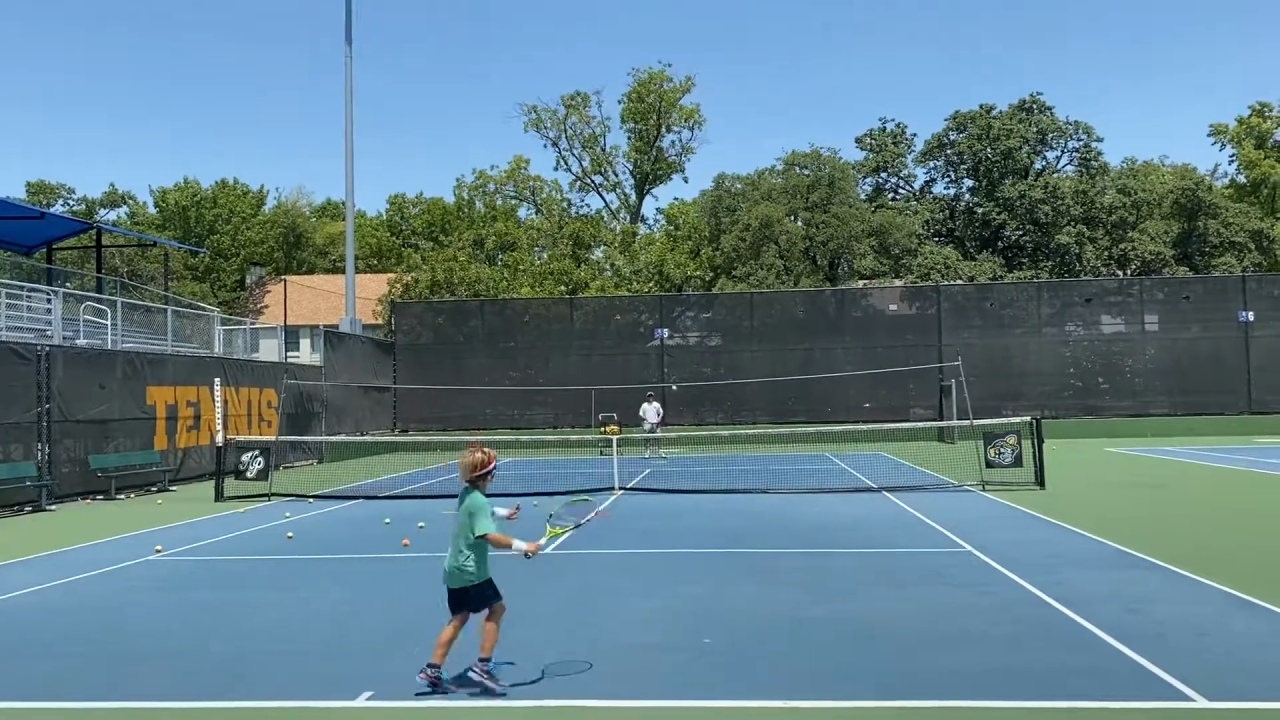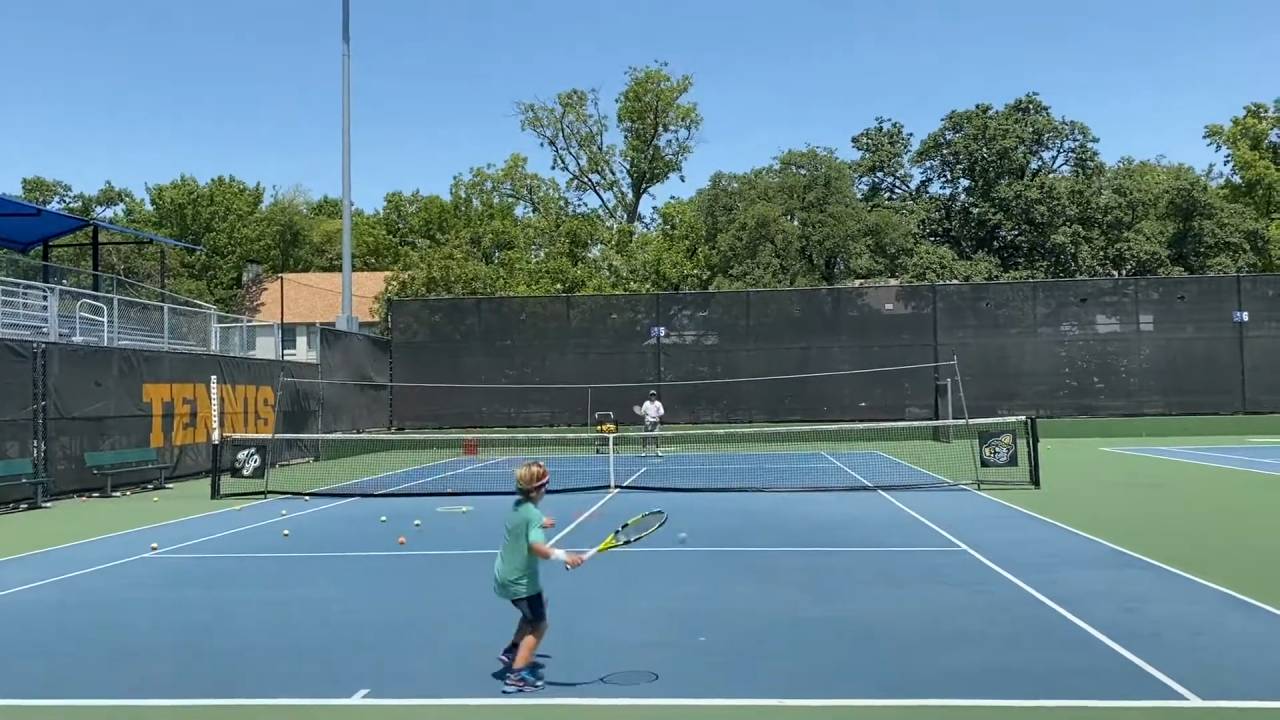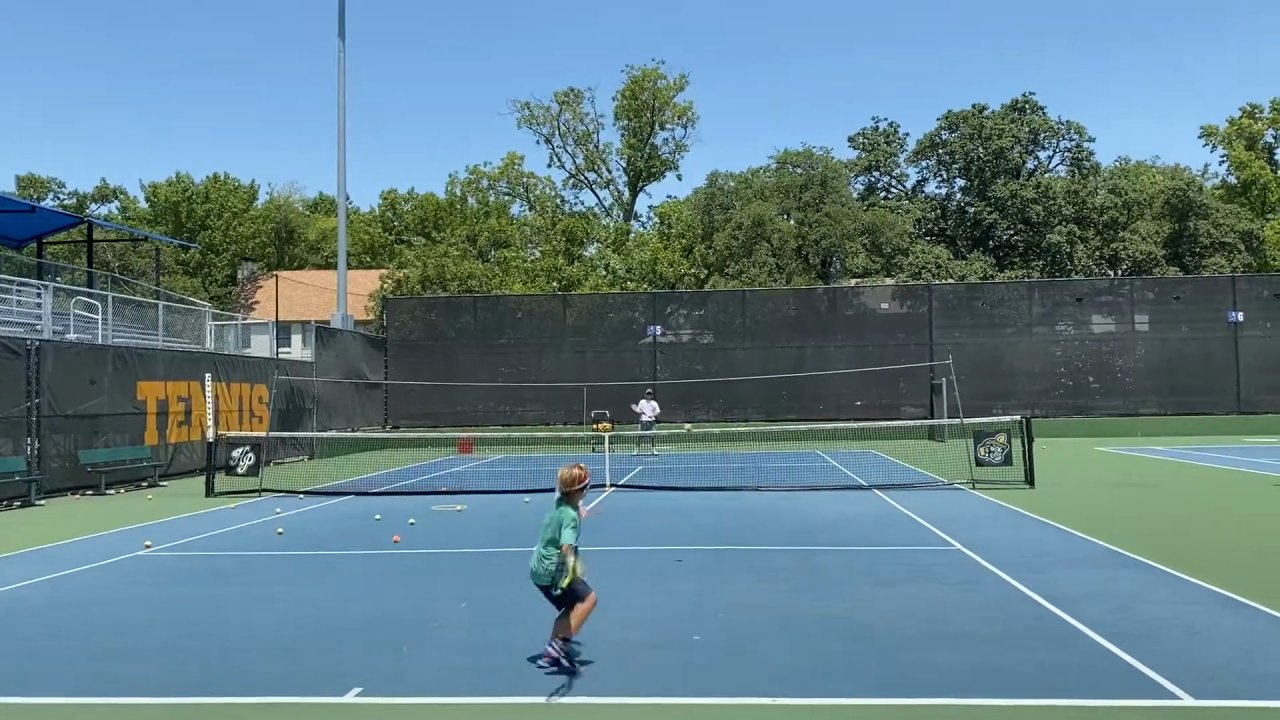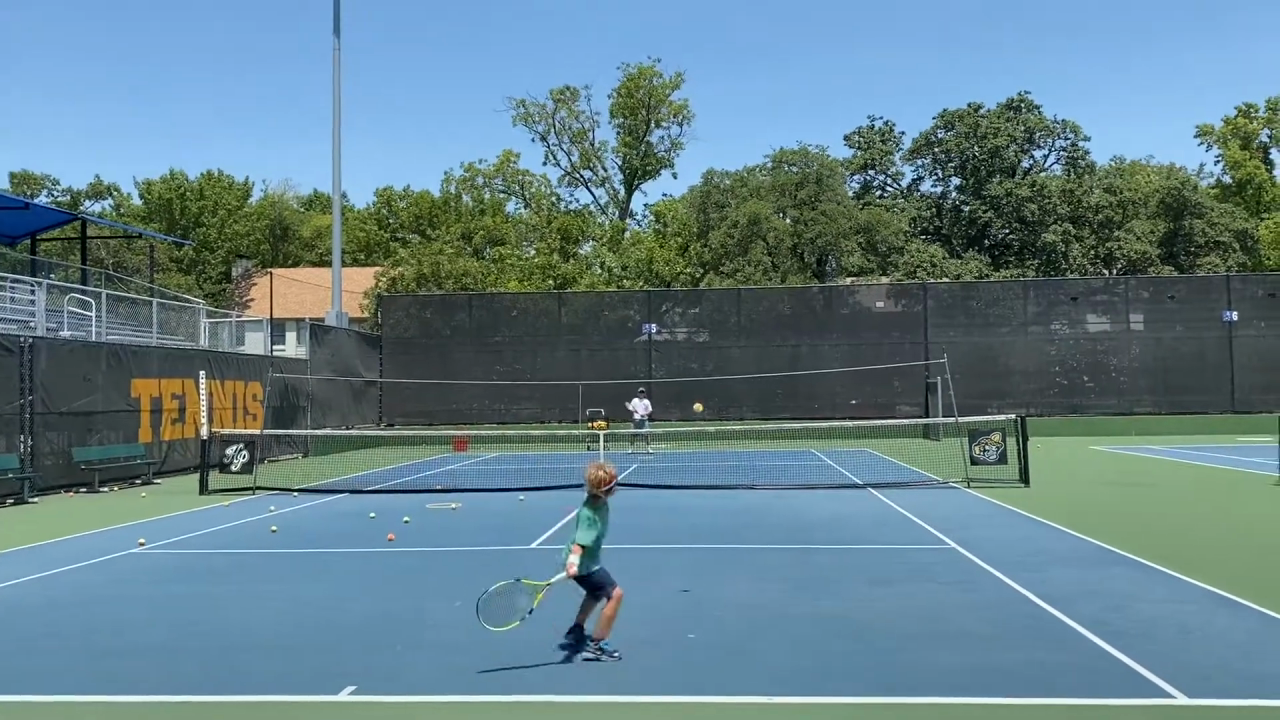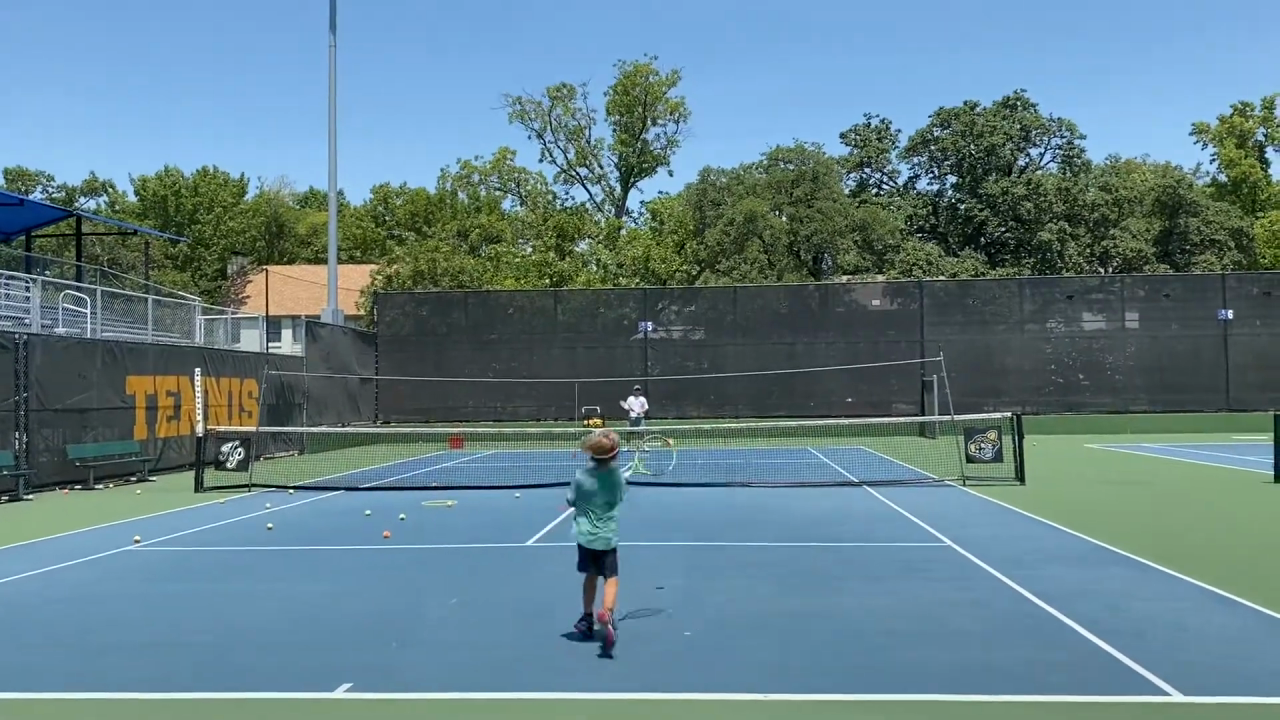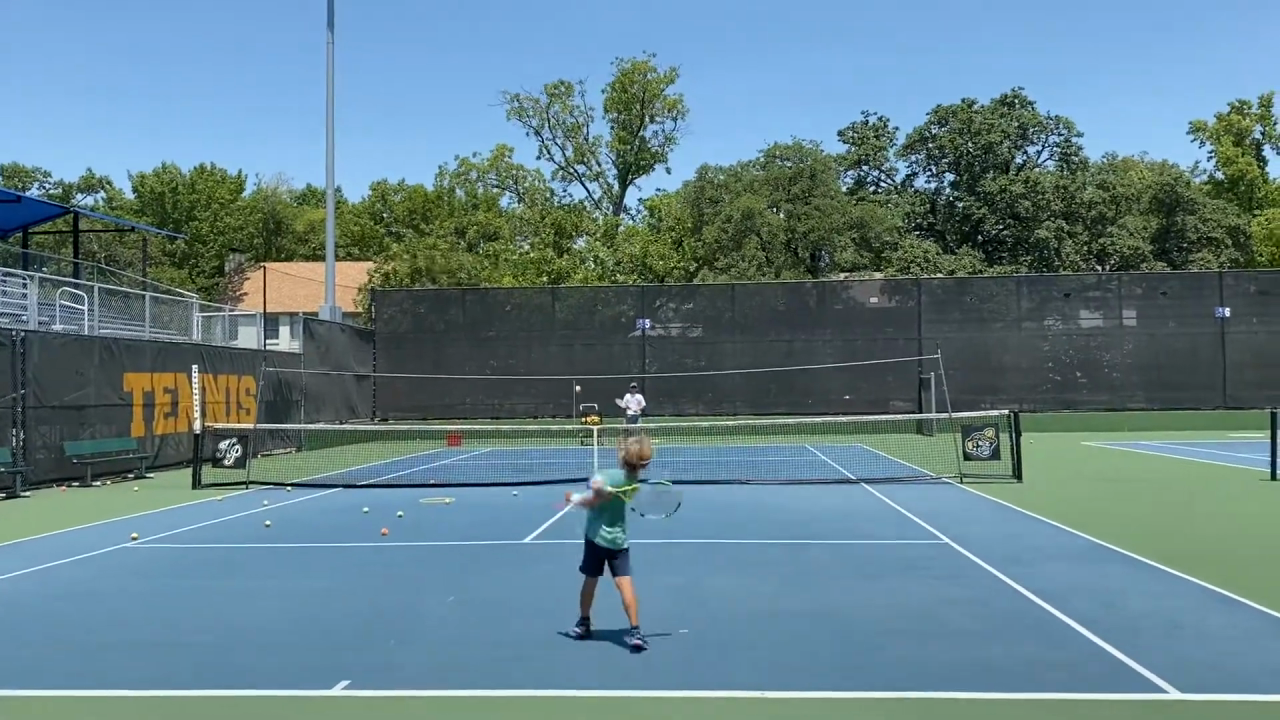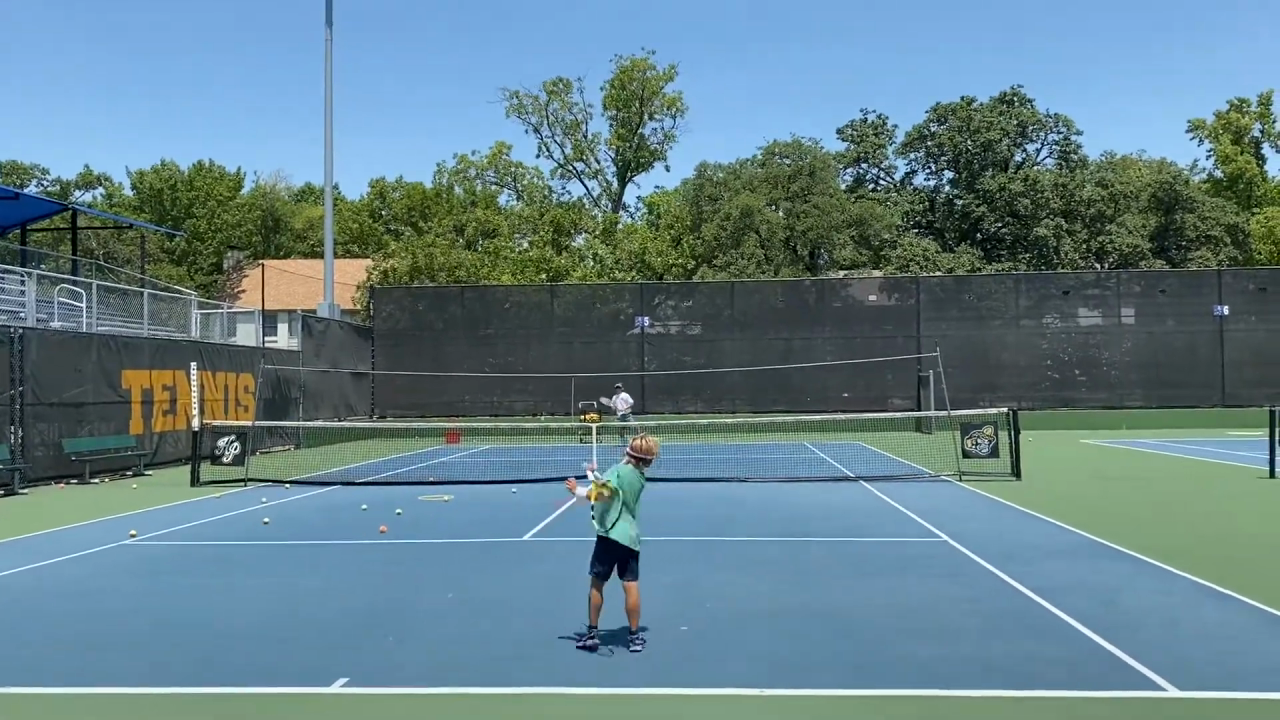
dt=0.3s
person 1, frame 1
left shoulder: (465, 495)
right shoulder: (479, 503)
right elbow: (490, 537)
left wrist: (503, 513)
right wrist: (522, 546)
left hip: (456, 570)
right hip: (472, 573)
left knee: (458, 619)
right knee: (496, 608)
left ankle: (432, 671)
right ankle: (482, 665)
person 1, frame 2
left shoulder: (517, 506)
right shoulder: (532, 514)
right elbow: (537, 547)
left wrist: (541, 522)
right wrist: (563, 556)
left hip: (504, 576)
right hip: (521, 581)
left knee: (532, 617)
right knee: (538, 626)
left ankle: (512, 651)
right ankle: (516, 677)
person 1, frame 3
left shoulder: (562, 500)
right shoulder: (570, 516)
right elbow: (567, 546)
left wrist: (579, 509)
right wrist: (572, 563)
left hip: (541, 567)
right hip: (552, 570)
left knee: (571, 604)
right knee: (589, 599)
left ankle: (555, 650)
right ankle: (561, 643)
person 1, frame 4
left shoulder: (598, 501)
right shoulder: (590, 515)
right elbow: (579, 544)
right wrist: (573, 562)
left hip: (588, 563)
right hip: (585, 565)
left knee: (598, 592)
right knee: (615, 594)
left ankle: (577, 630)
right ankle: (596, 645)
person 1, frame 5
left shoulder: (581, 475)
right shoulder: (617, 475)
left elbow: (571, 502)
left hip: (583, 536)
right hip: (606, 538)
left knee: (590, 576)
right knee: (611, 579)
left ankle: (586, 620)
right ankle: (606, 613)
person 1, frame 6
left shoulder: (609, 476)
right shoulder: (632, 480)
left elbow: (596, 498)
right elbow: (606, 490)
left wrist: (574, 499)
right wrist: (598, 486)
left hip: (595, 535)
right hip: (618, 539)
left knee: (591, 579)
right knee: (624, 582)
left ankle: (583, 623)
right ankle: (635, 632)
person 1, frame 7
left shoulder: (616, 470)
right shoulder: (641, 480)
left elbow: (603, 493)
right elbow: (617, 494)
left wrist: (579, 490)
right wrist: (595, 476)
left hip: (610, 534)
right hip: (631, 537)
left knee: (596, 582)
right knee: (631, 586)
left ankle: (592, 632)
right ankle: (635, 635)
